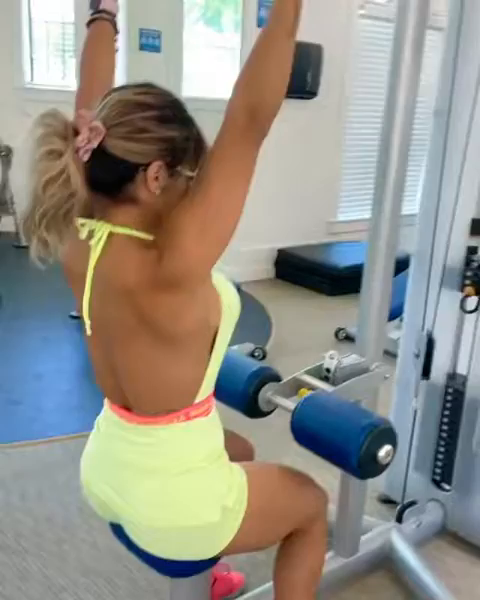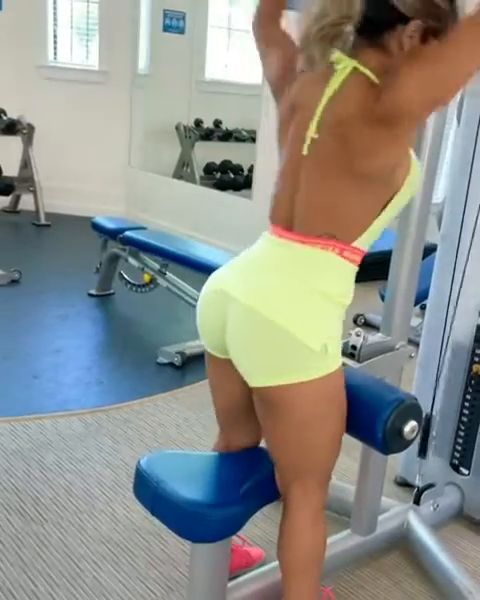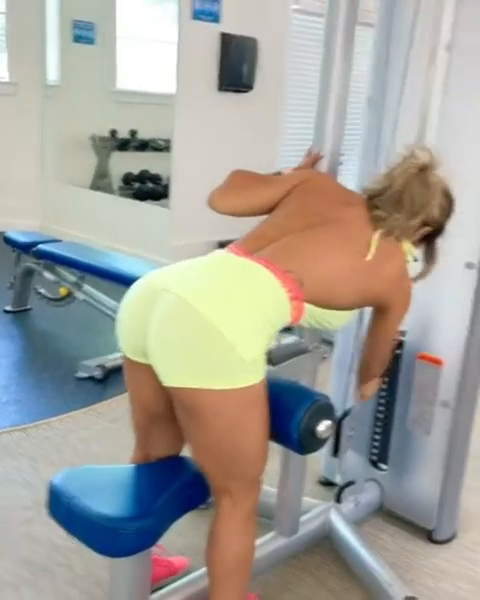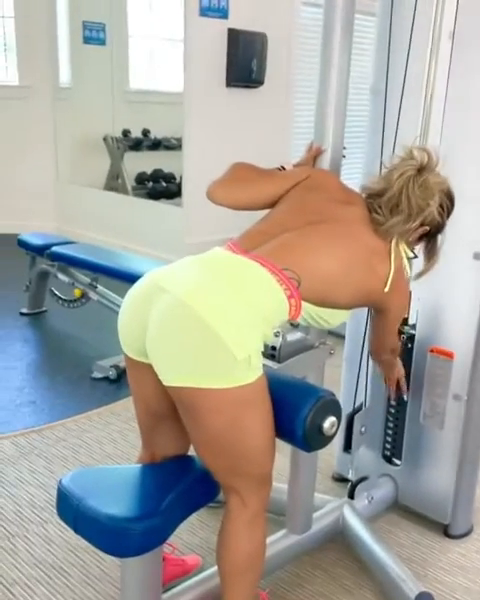
dt=1s
person 1, frame 1
left shoulder: (79, 237)
right shoulder: (167, 270)
left elbow: (94, 120)
right elbow: (252, 119)
left hip: (105, 474)
right hip: (173, 504)
left knee: (238, 454)
right knee: (310, 505)
person 1, frame 2
left shoulder: (303, 80)
right shoulder: (388, 104)
left hip: (230, 289)
right hip: (292, 317)
left knee: (235, 448)
right knee: (305, 492)
person 1, frame 3
left shoulder: (320, 186)
right shoulder: (394, 276)
left elbow: (223, 197)
right elbow: (373, 361)
right wrist: (367, 383)
left hip: (152, 293)
right hip: (215, 328)
left knee: (153, 459)
right knee: (237, 498)
person 1, frame 4
left shoulder: (322, 183)
right shoulder: (392, 277)
left elbow: (222, 189)
right elbow: (384, 353)
left wrist: (294, 172)
right wrist: (393, 371)
left hip: (151, 292)
right hip: (211, 326)
left knee: (159, 456)
right knee: (248, 495)
